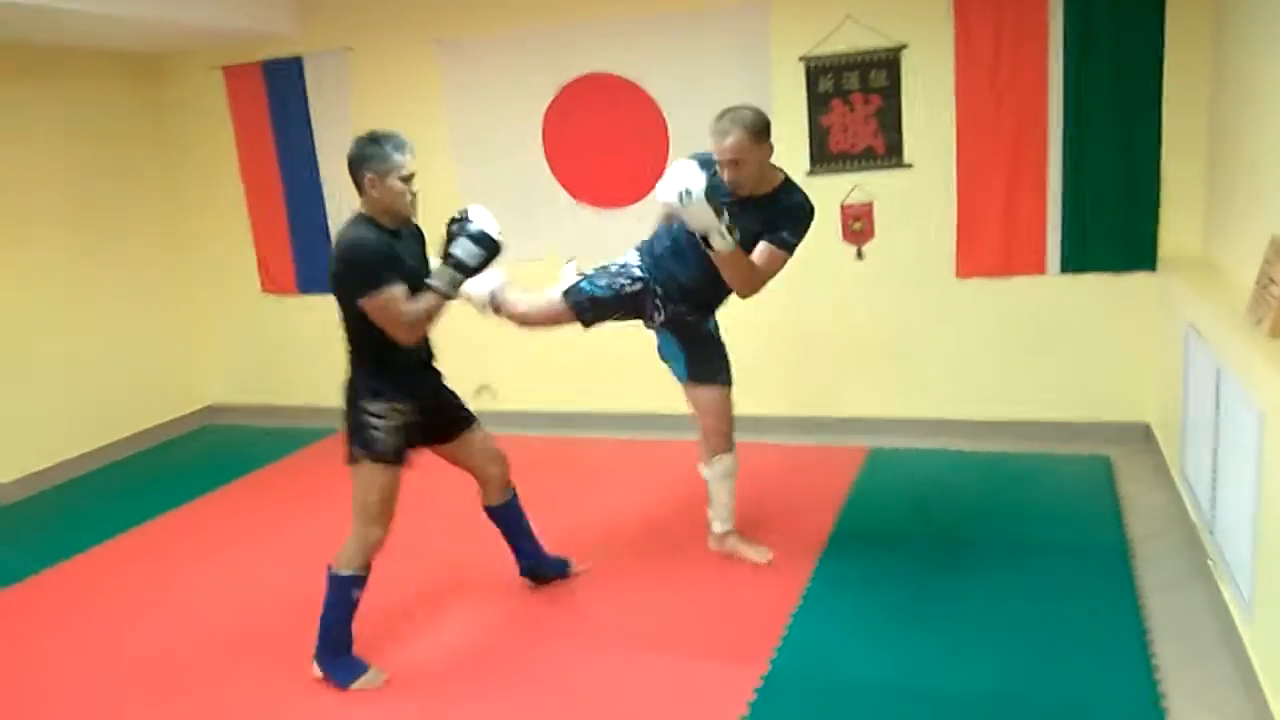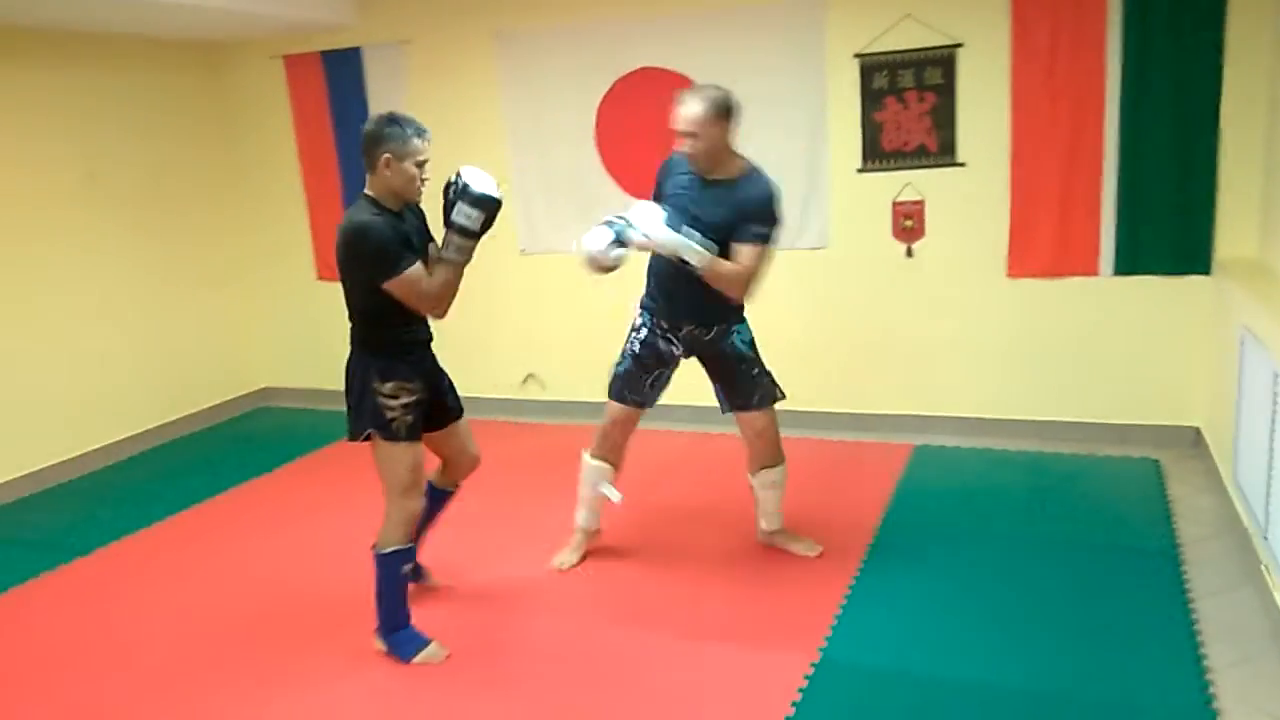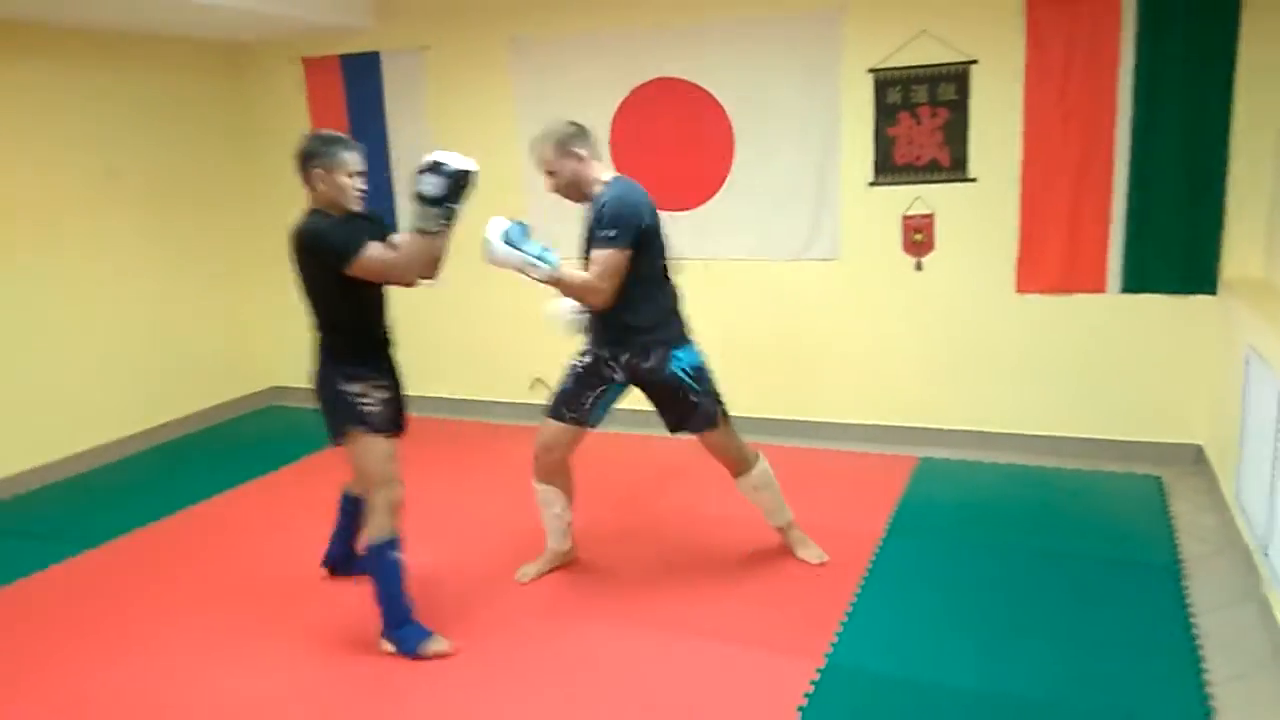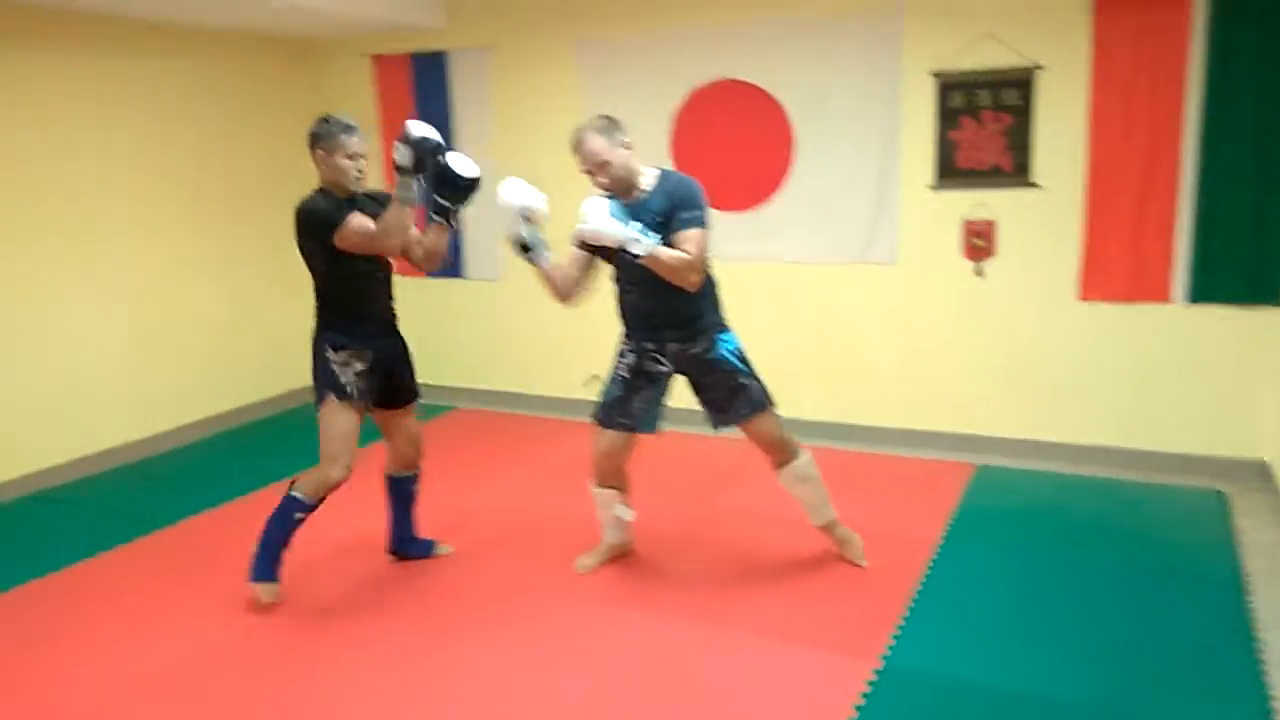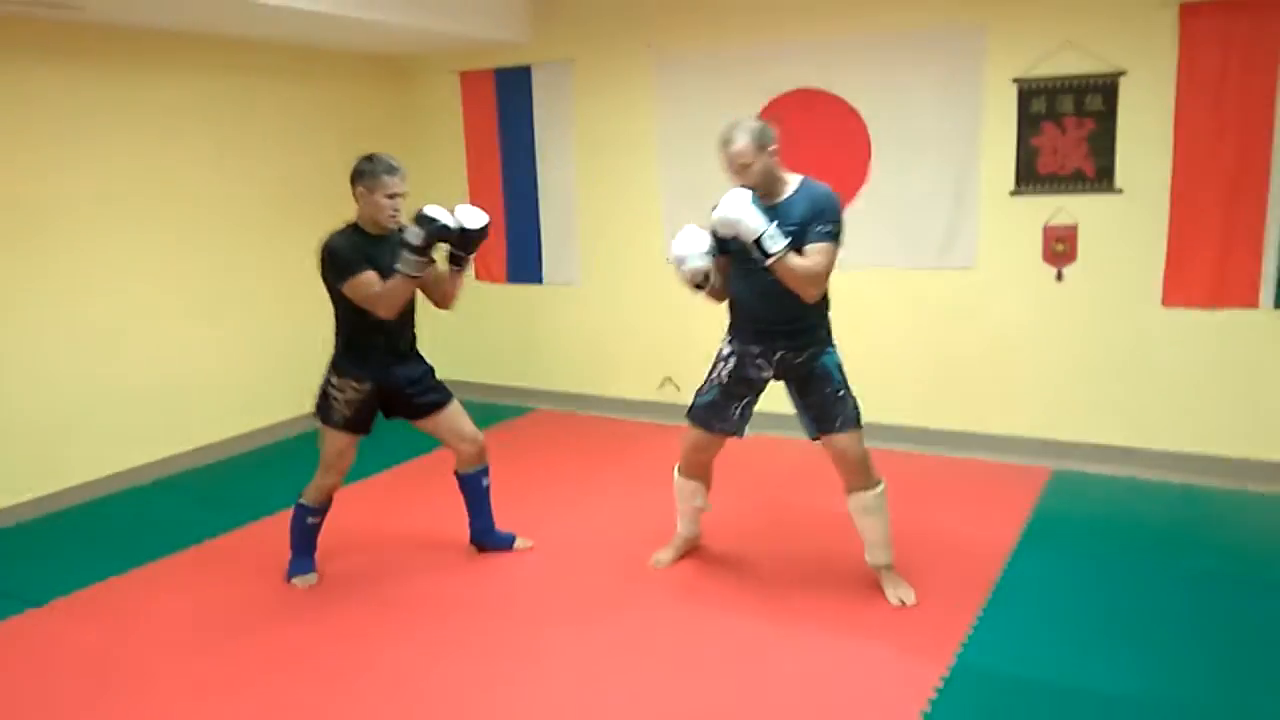
dt=0.3s
person 1, frame 1
left shoulder: (405, 231)
right shoulder: (360, 247)
left elbow: (421, 301)
right elbow: (407, 329)
left wrist: (458, 257)
right wrist: (457, 268)
left hip: (423, 383)
right hip: (381, 398)
left knee: (494, 467)
right knee: (370, 532)
left ankle: (535, 564)
right ankle: (331, 653)
person 1, frame 2
left shoulder: (406, 212)
right shoulder: (368, 230)
left elbow: (430, 277)
right elbow: (435, 303)
left wrist: (460, 230)
right wrist: (462, 236)
left hip: (418, 363)
right hip: (384, 377)
left knee: (463, 459)
right knee: (405, 505)
left ankle: (406, 558)
right ankle: (393, 630)
person 1, frame 3
left shoulder: (364, 221)
right shoulder: (317, 234)
left elbow: (426, 267)
right elbow: (402, 270)
left wrist: (442, 208)
right wrist: (428, 208)
left hip: (376, 364)
right hip: (347, 377)
left knee: (374, 475)
right knee: (387, 493)
left ankle: (342, 553)
right ankle: (400, 627)
person 1, frame 4
left shoulder: (375, 202)
right shoulder: (316, 211)
left elbow: (426, 259)
right elbow: (384, 240)
left wrist: (447, 204)
right wrist: (407, 178)
left hip: (385, 340)
right hip: (342, 349)
left knee: (409, 448)
right knee: (335, 470)
left ankle: (403, 538)
right ankle: (265, 562)
person 1, frame 5
left shoulder: (403, 234)
right shoulder: (341, 248)
left elbow: (443, 298)
right elbow: (386, 306)
left wrist: (461, 252)
right wrist: (414, 252)
left hip: (407, 366)
right hip: (356, 375)
left knee: (472, 444)
right knee: (329, 477)
left ankle: (485, 533)
right ankle: (301, 556)
person 2, frame 1
left shoulder: (793, 209)
right shoulder: (703, 169)
left elbow: (747, 282)
left wrist: (713, 226)
left hip: (690, 310)
right hip: (644, 275)
left knee: (716, 419)
right knee: (537, 314)
left ankle: (722, 532)
right ankle: (492, 290)
person 2, frame 2
left shoulder: (756, 193)
right shoulder: (676, 168)
left elbow: (739, 287)
left wrist: (681, 246)
right wrist: (619, 230)
left hip: (719, 329)
right hip: (659, 316)
left knee: (762, 431)
right knee: (612, 427)
left ankle: (772, 528)
right ankle: (584, 530)
person 2, frame 3
left shoulder: (621, 203)
right shoulder: (607, 204)
left elbow: (596, 293)
left wrist: (526, 255)
left hip: (663, 349)
right hip: (606, 349)
left knee: (729, 449)
right knee: (548, 450)
left ankle: (786, 528)
right ankle: (559, 547)
person 2, frame 4
left shoulder: (679, 191)
right shoulder: (599, 214)
left elbow: (691, 274)
right elbow: (566, 290)
left wrist: (630, 239)
right wrist: (529, 242)
left hip: (703, 338)
right hip: (643, 346)
left knee: (773, 438)
right knee: (606, 454)
left ankle: (832, 526)
right ankle: (615, 540)
person 2, frame 5
left shoulder: (817, 204)
right shoulder: (734, 209)
left elbow: (812, 286)
right elbow: (722, 292)
left wrist: (763, 234)
right wrist: (698, 273)
left hip: (808, 348)
right hip: (745, 347)
left knee: (852, 457)
right knee: (695, 449)
left ankle: (884, 565)
right ankle: (686, 536)
